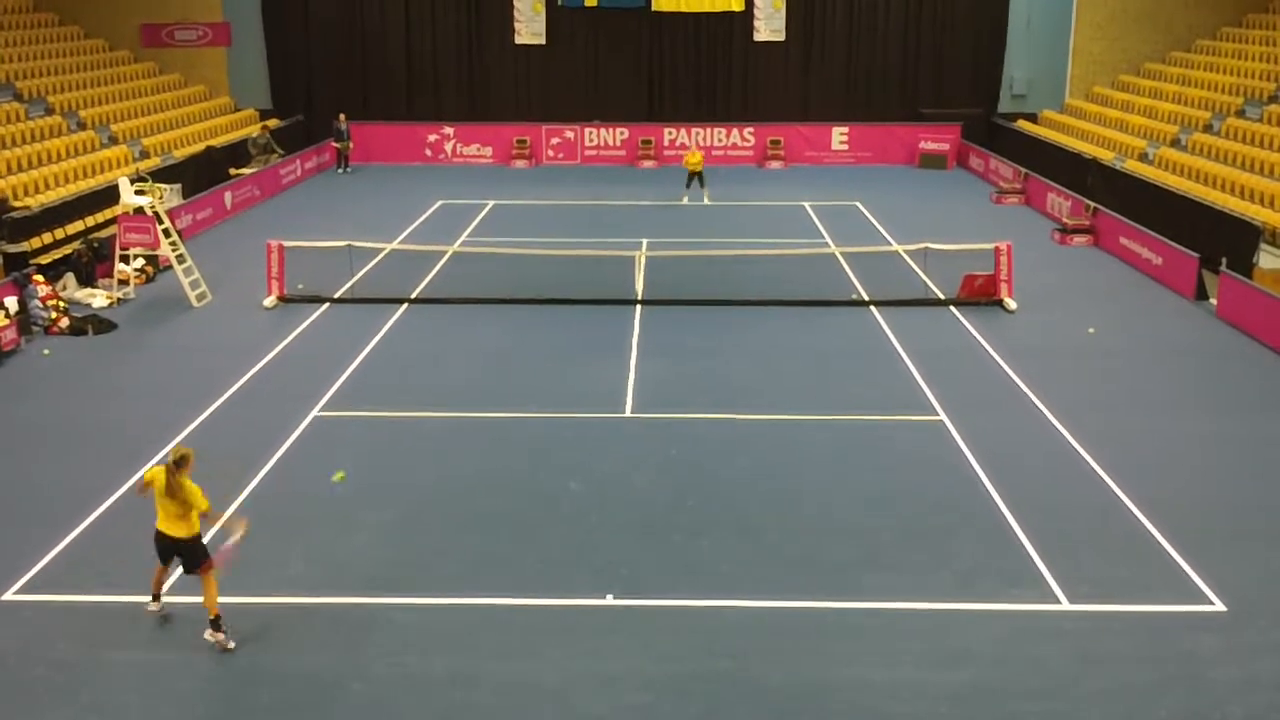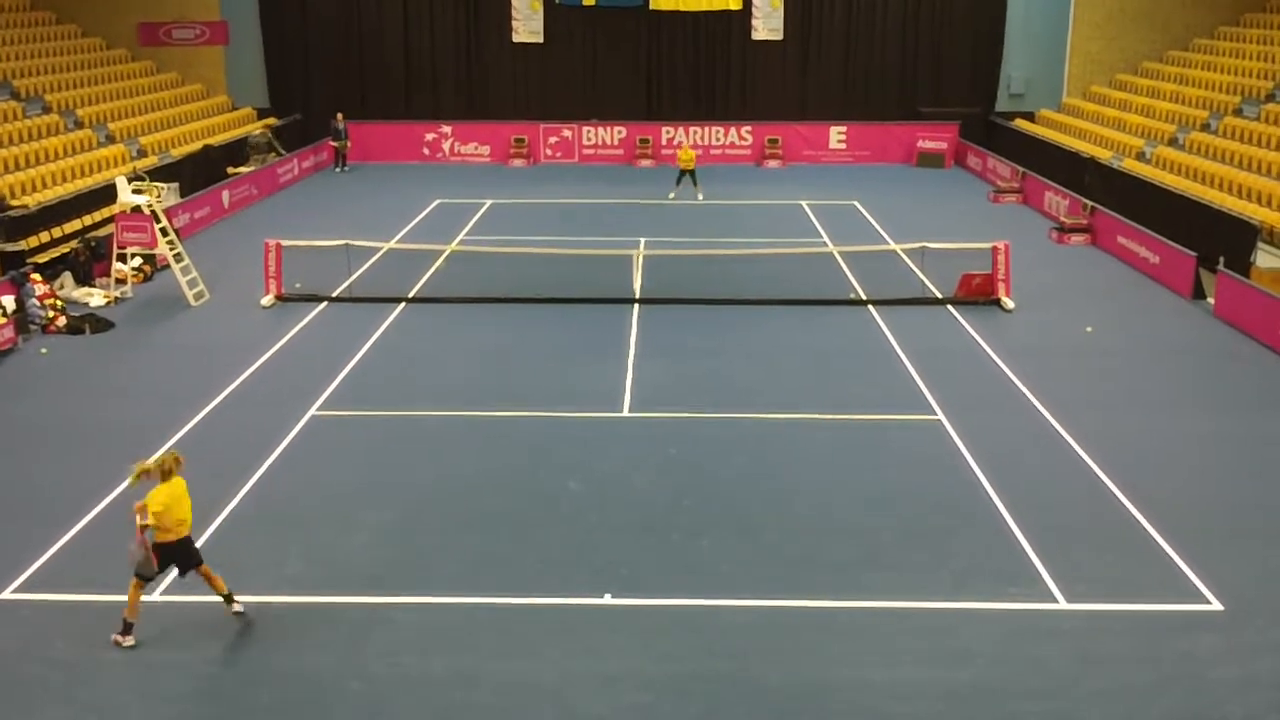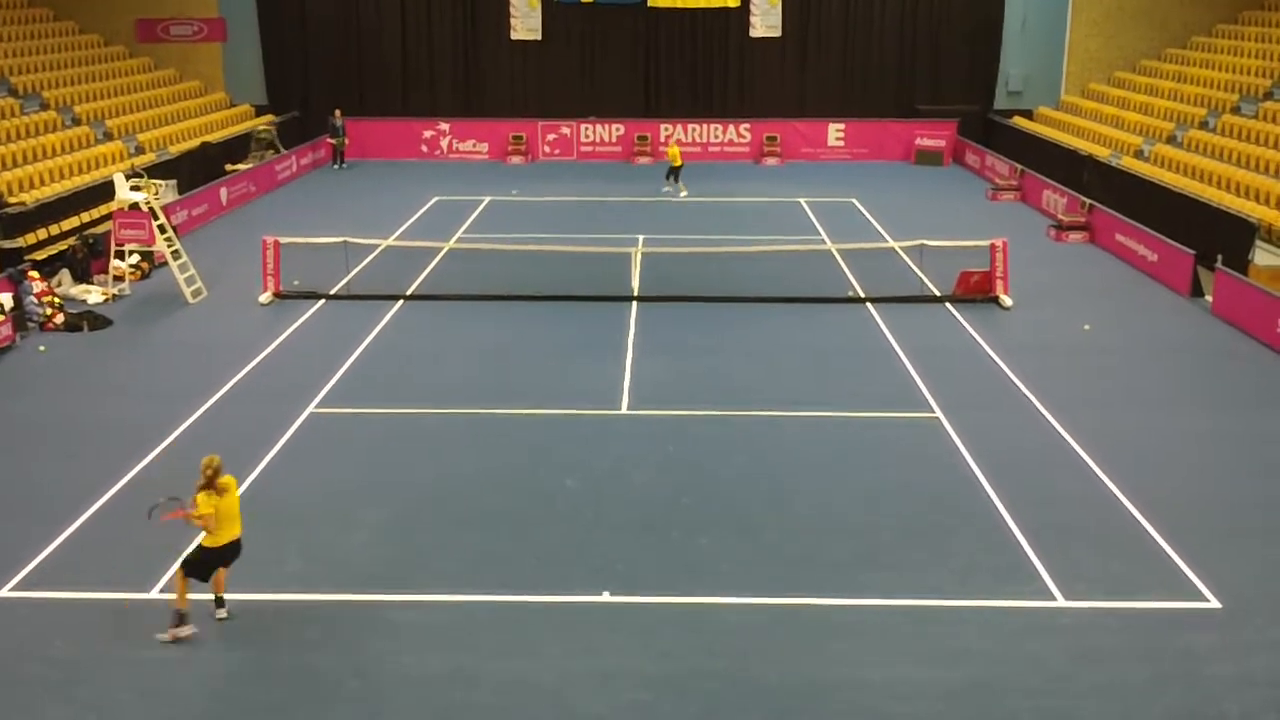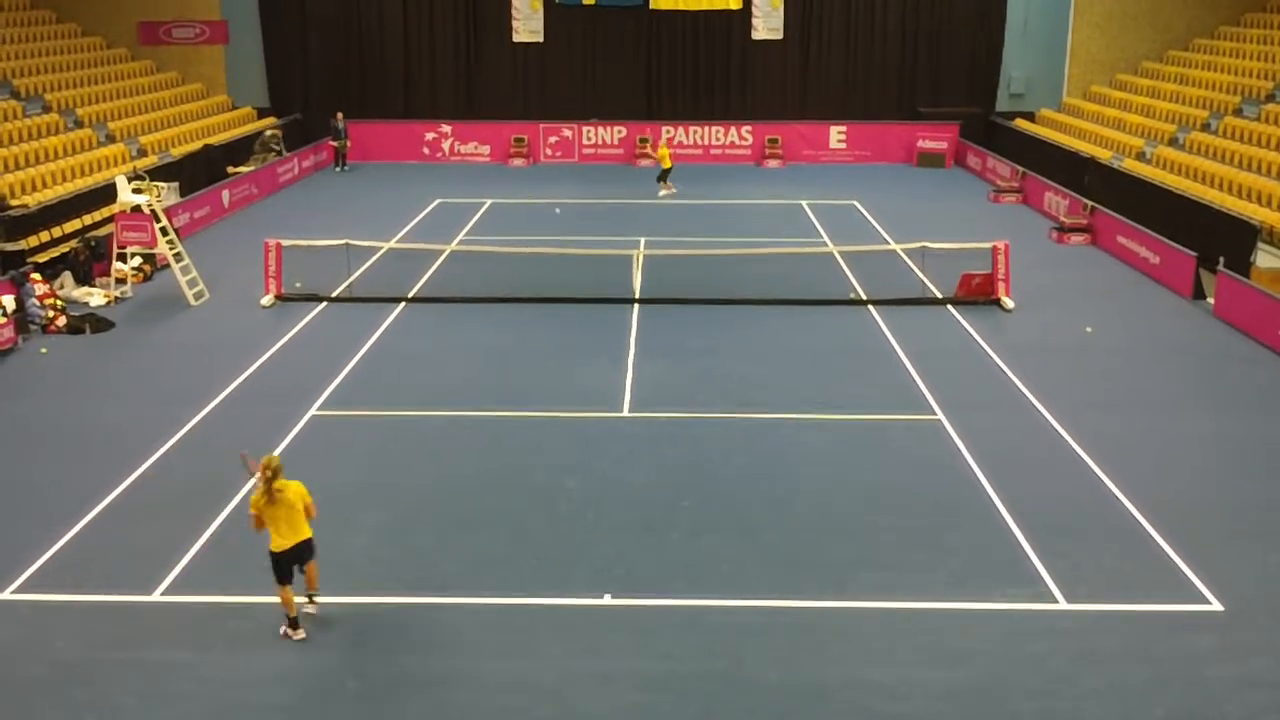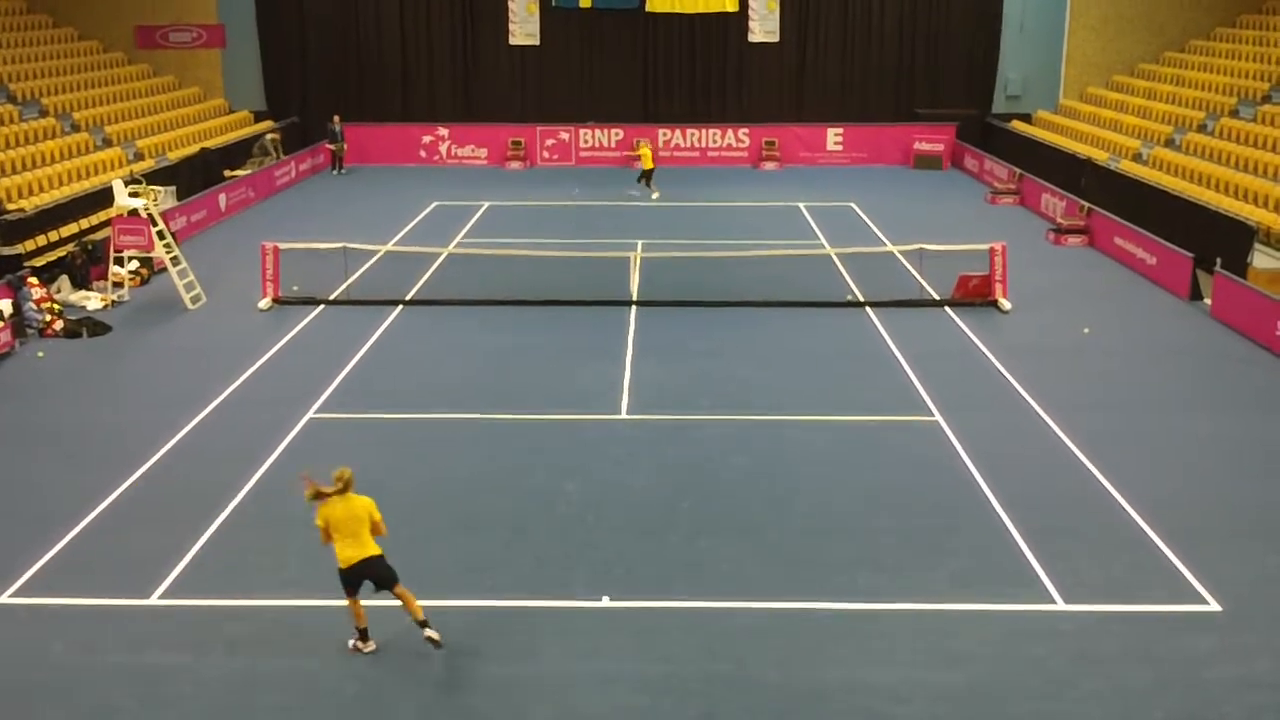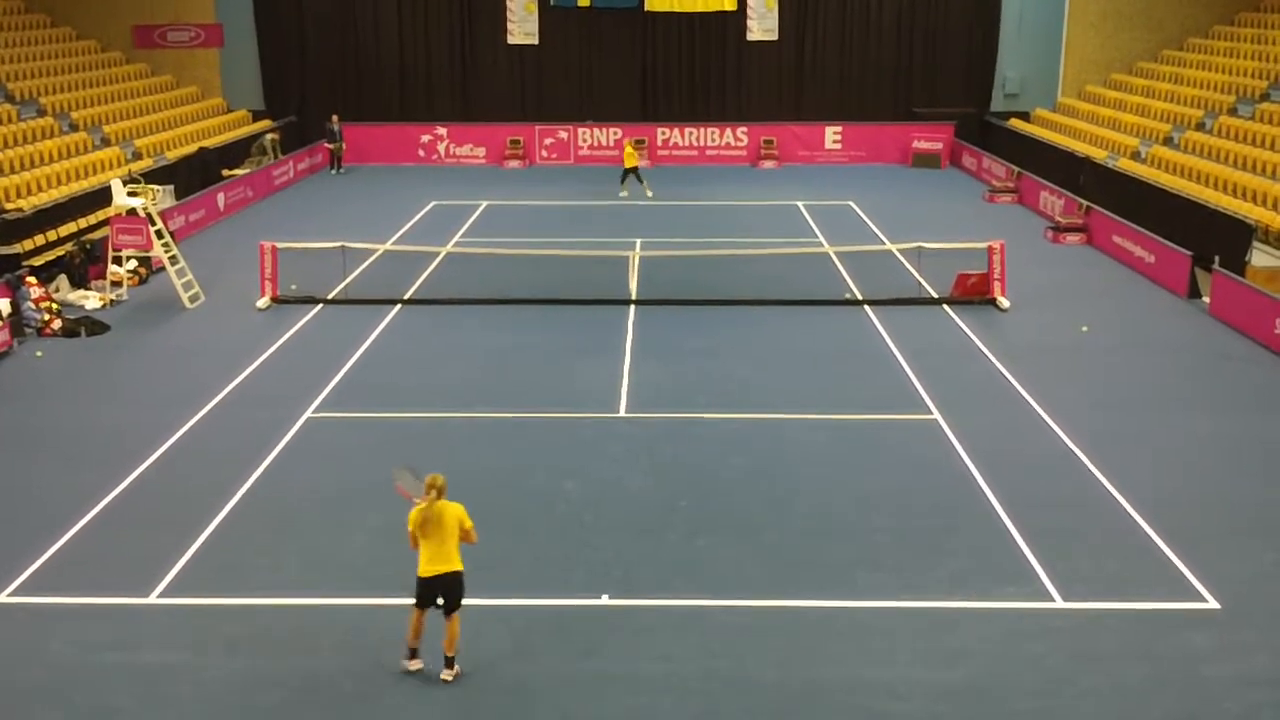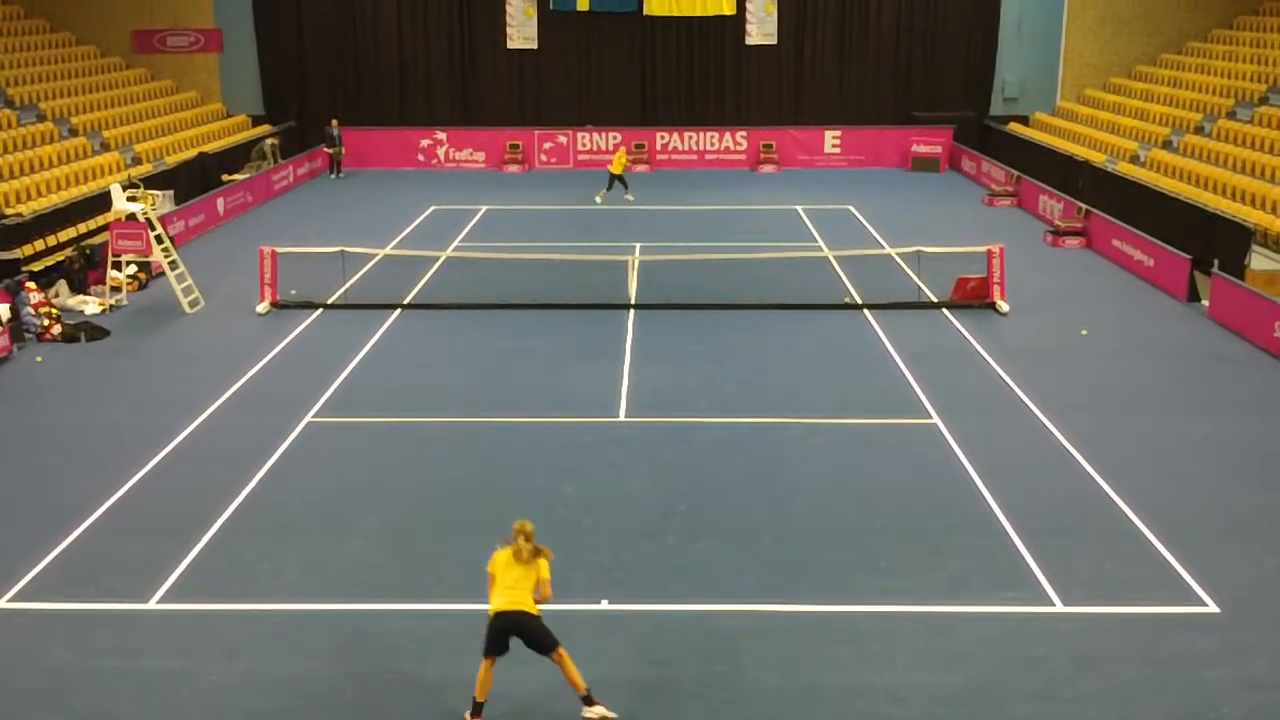
dt=0.3s
person 1, frame 1
left shoulder: (157, 473)
right shoulder: (192, 489)
left elbow: (140, 488)
right elbow: (206, 515)
left hip: (163, 535)
right hip: (188, 539)
left knee: (164, 565)
right knee: (208, 577)
left ankle: (155, 601)
right ankle: (216, 630)
person 1, frame 2
left shoulder: (154, 497)
right shoulder: (179, 482)
left elbow: (167, 526)
left wrist: (146, 523)
right wrist: (143, 504)
left hip: (164, 545)
right hip: (184, 541)
left knee: (137, 585)
right knee: (205, 570)
left ankle: (126, 633)
right ankle: (232, 603)
person 1, frame 3
left shoulder: (203, 496)
right shoulder: (230, 482)
left elbow: (210, 528)
left wrist: (194, 519)
left hip: (215, 547)
right hip: (235, 543)
left knee: (181, 575)
right knee: (220, 567)
left ankle: (180, 625)
right ankle: (220, 605)
person 1, frame 4
left shoulder: (258, 498)
right shoulder: (297, 487)
left elbow: (258, 526)
right elbow: (312, 514)
left hip: (281, 548)
right hip: (304, 541)
left knee: (284, 586)
right knee: (309, 561)
left ankle: (294, 627)
right ankle: (311, 600)
person 1, frame 5
left shoulder: (325, 508)
right shoulder: (366, 503)
left elbow: (326, 540)
right elbow: (381, 531)
left hip: (348, 563)
right hip: (373, 558)
left knee: (352, 598)
right knee: (401, 593)
left ankle: (364, 640)
right ankle: (426, 629)
person 1, frame 6
left shoulder: (417, 514)
right shoulder: (457, 510)
left elbow: (414, 545)
right elbow: (472, 539)
left hip: (427, 574)
right hip: (452, 572)
left knee: (419, 611)
right knee: (451, 617)
left ankle: (413, 657)
right ankle: (449, 667)
person 1, frame 7
left shoulder: (498, 557)
right shoulder: (538, 558)
left elbow: (492, 592)
right elbow: (546, 595)
left hip: (500, 615)
right hip: (525, 616)
left knee: (488, 661)
right knee: (560, 656)
